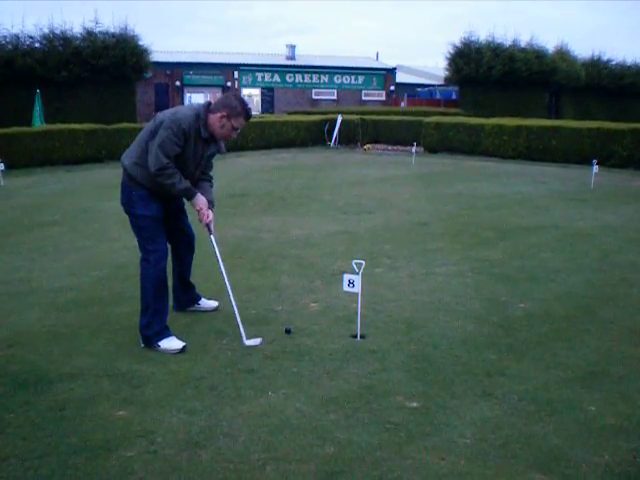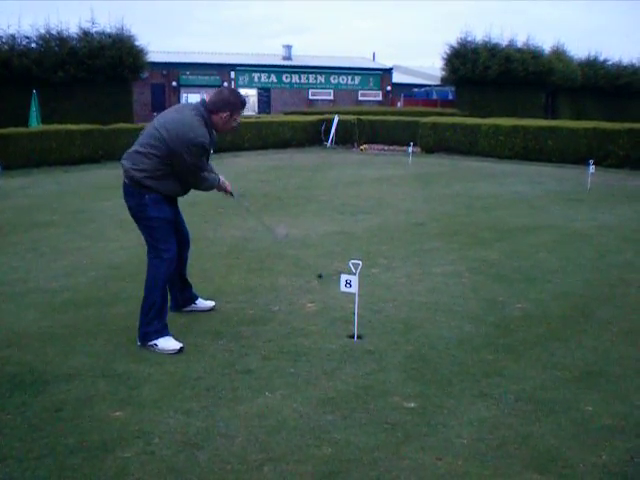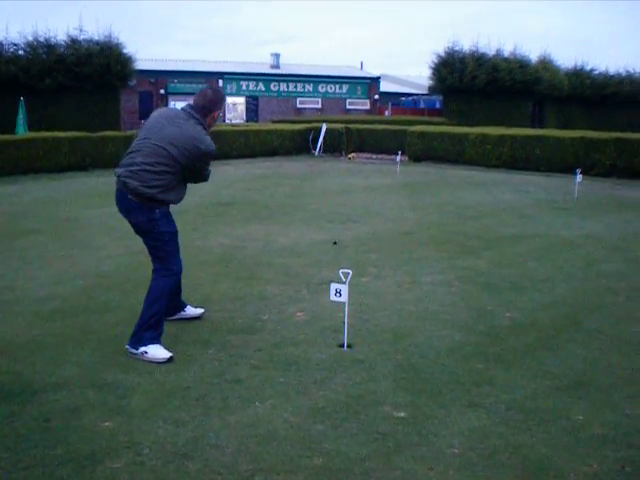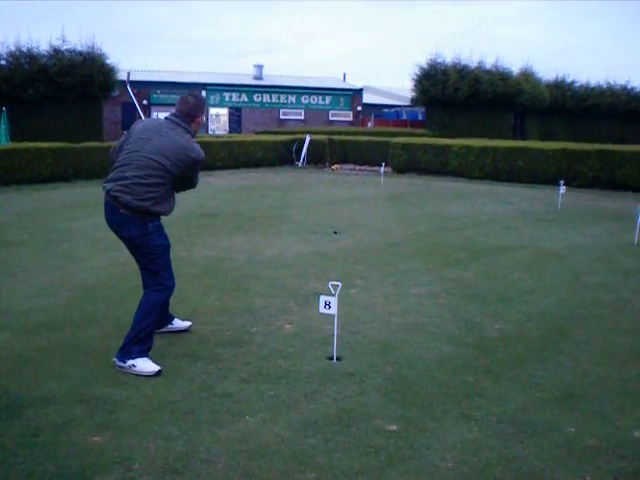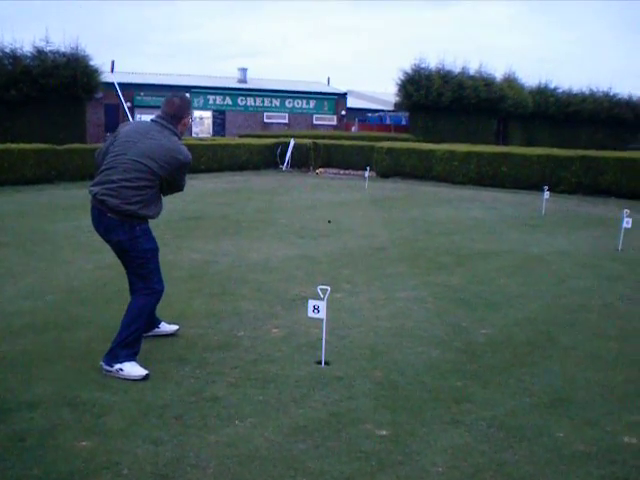
dt=0.4s
person 1, frame 1
left shoulder: (212, 137)
right shoulder: (179, 121)
left elbow: (203, 176)
right elbow: (159, 166)
left wrist: (207, 204)
right wrist: (193, 195)
left hip: (168, 192)
right hip: (141, 191)
left knee: (185, 242)
right knee: (155, 256)
left ankle: (185, 298)
right ankle: (153, 333)
person 1, frame 2
left shoulder: (193, 114)
right shoulder: (193, 133)
right elbow: (195, 177)
left wrist: (214, 178)
right wrist: (217, 181)
left hip: (158, 187)
right hip: (145, 192)
left knee: (180, 241)
right knee: (164, 255)
left ankle: (182, 298)
right ankle: (151, 333)
person 1, frame 3
left shoulder: (163, 113)
right shoulder: (202, 144)
left elbow: (142, 145)
right elbow: (199, 176)
left hip: (126, 192)
right hip: (148, 204)
left knee: (169, 251)
right knee: (169, 267)
left ankle: (173, 306)
right ankle: (142, 341)
person 1, frame 4
left shoulder: (144, 124)
right shoulder: (192, 151)
left elbow: (114, 154)
right elbow: (184, 184)
left hip: (113, 206)
right hip: (139, 218)
left knee: (154, 267)
right knee: (161, 282)
left ankle: (160, 319)
right ankle: (131, 354)
person 1, frame 5
left shoulder: (130, 127)
right shoulder: (179, 154)
left elbow: (99, 158)
right elbow: (171, 188)
left hip: (100, 210)
right hip: (127, 221)
left knee: (141, 270)
right knee: (150, 286)
left ankle: (148, 323)
right ankle: (118, 358)
